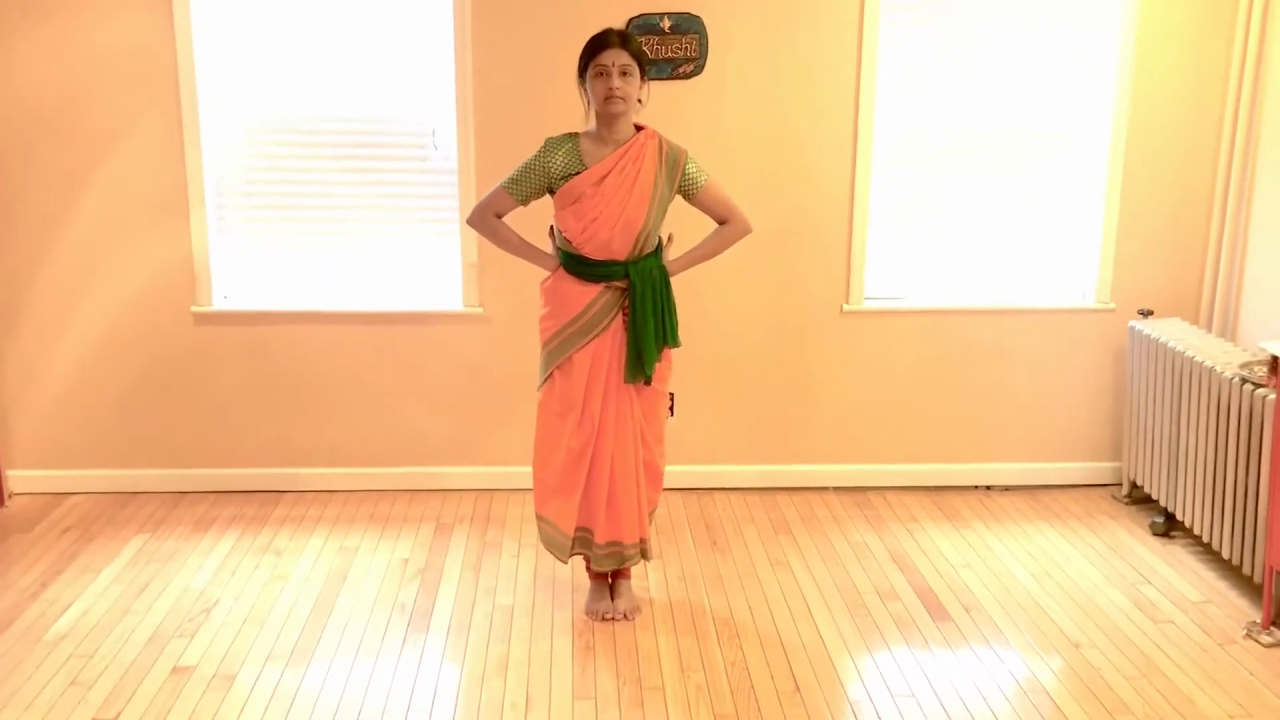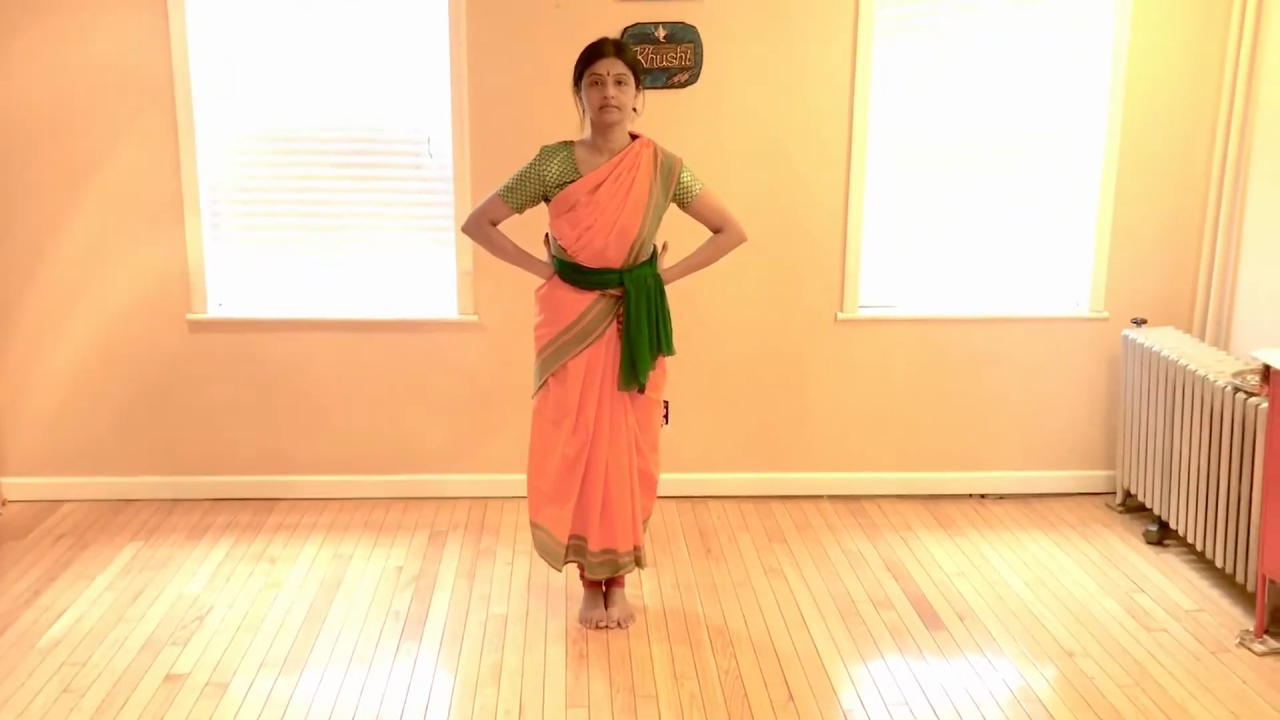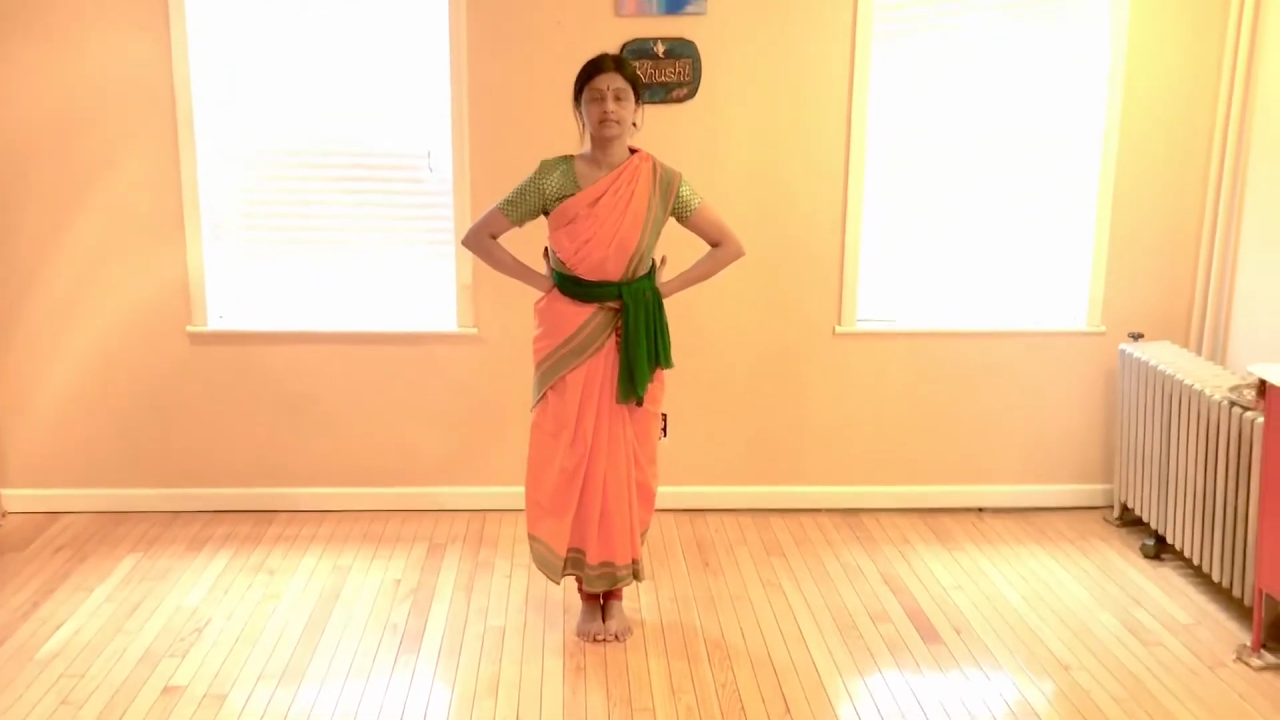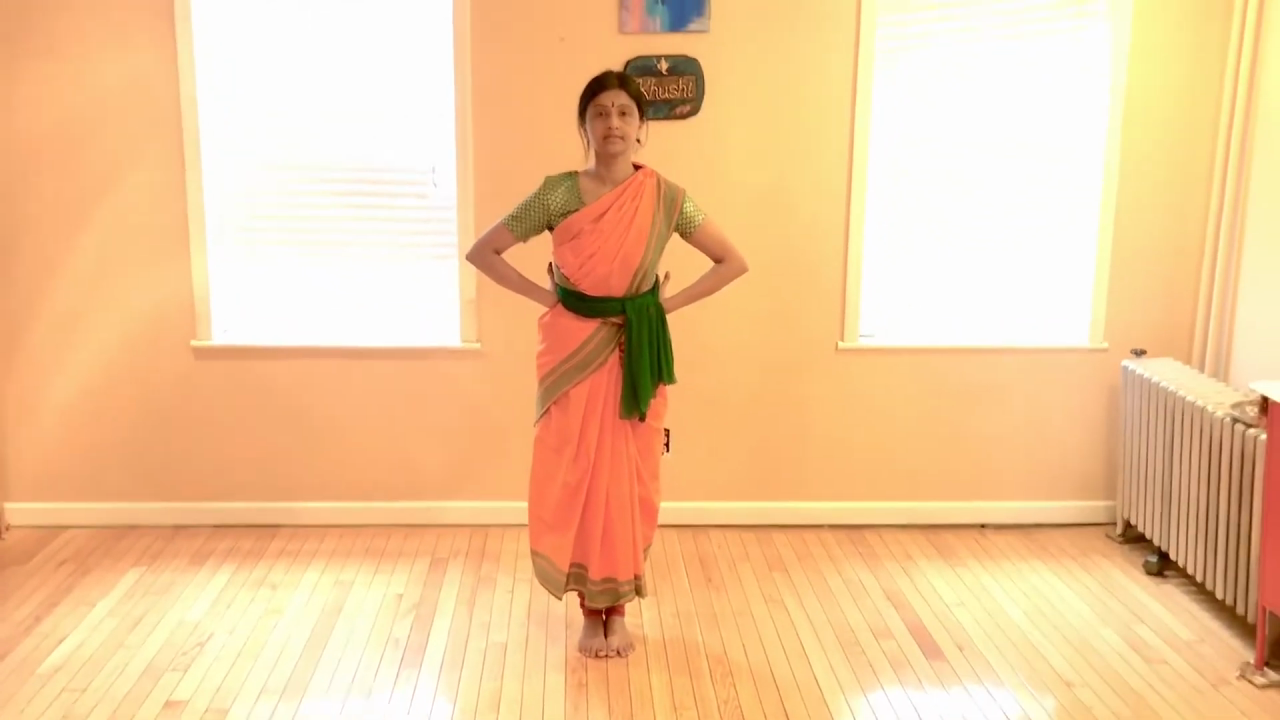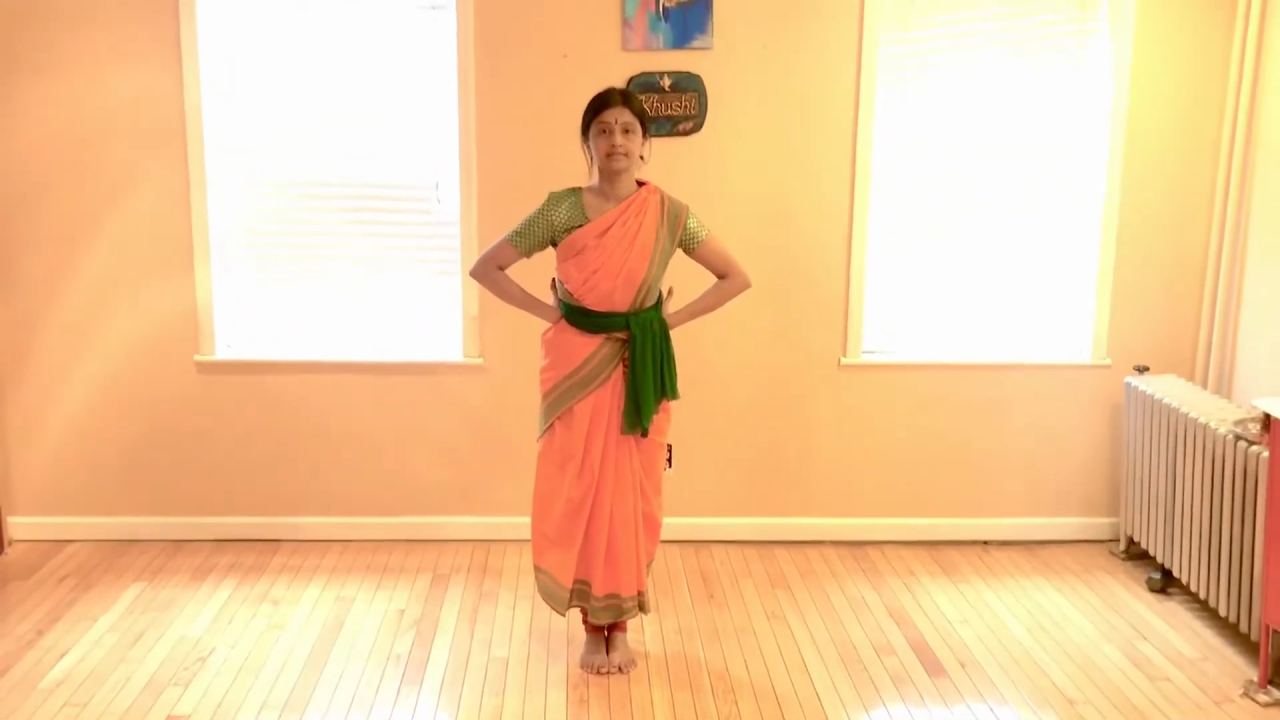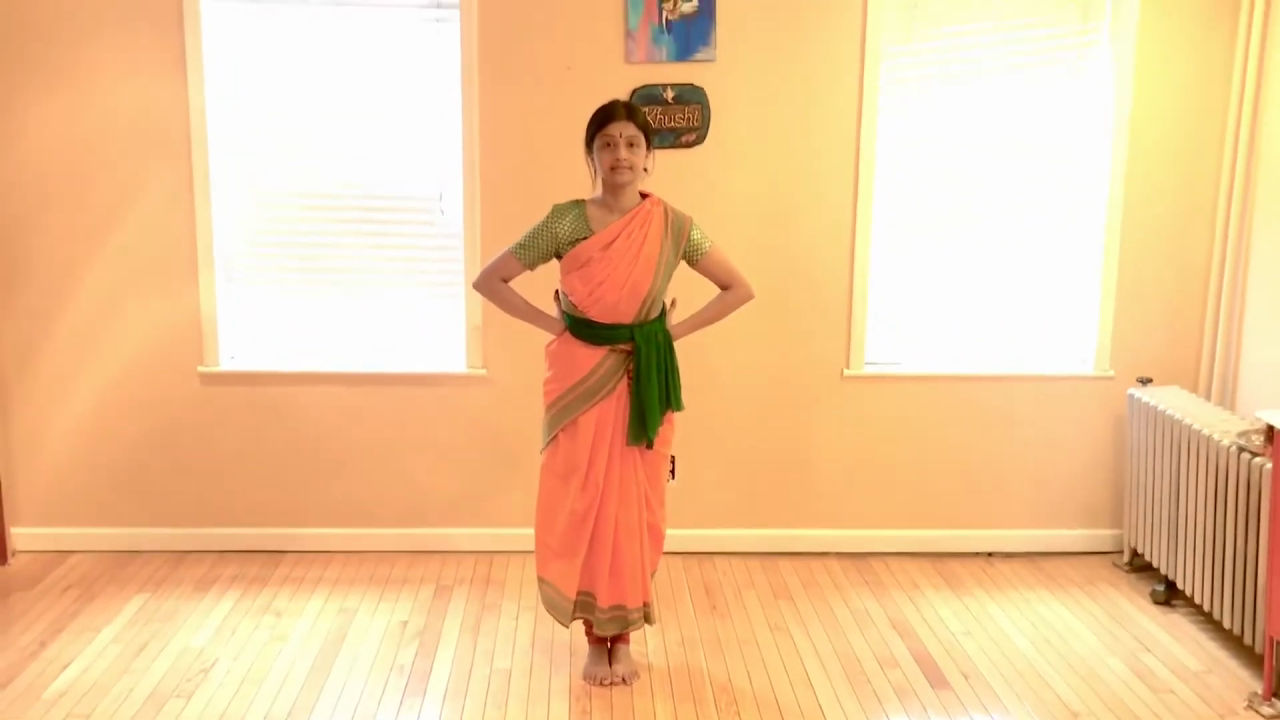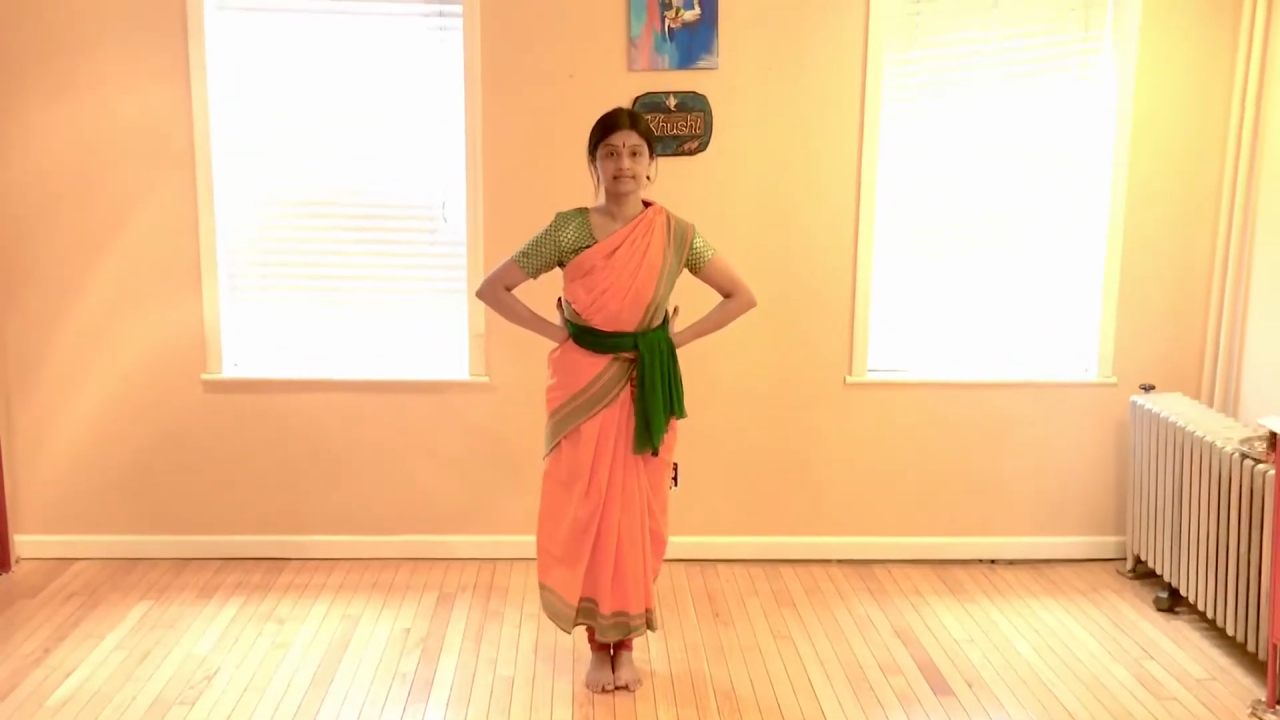
dt=0.2s
person 1, frame 1
left shoulder: (668, 159)
right shoulder: (558, 155)
left elbow: (736, 223)
right elbow: (482, 215)
left wrist: (674, 265)
right wrist: (546, 260)
left hip: (639, 316)
right hip: (576, 313)
left knee: (632, 441)
right knee: (580, 440)
left ankle: (625, 570)
right ankle: (596, 573)
person 1, frame 2
left shoulder: (663, 167)
right shoulder: (552, 163)
left elbow: (731, 231)
right elbow: (477, 223)
left wrist: (668, 274)
right wrist: (541, 267)
left hip: (634, 325)
right hip: (570, 321)
left knee: (626, 450)
right knee: (575, 449)
left ankle: (618, 579)
right ankle: (591, 581)
person 1, frame 3
left shoulder: (661, 182)
right shoulder: (553, 177)
left elbow: (729, 246)
right elbow: (477, 237)
left wrist: (666, 287)
right wrist: (540, 280)
left hip: (632, 338)
right hip: (570, 335)
left knee: (625, 463)
right knee: (573, 461)
left ankle: (616, 593)
right ankle: (588, 595)
person 1, frame 4
left shoulder: (665, 198)
right shoulder: (557, 193)
left elbow: (732, 262)
right elbow: (482, 251)
left wrist: (669, 302)
right wrist: (544, 295)
left hip: (636, 354)
right hip: (573, 350)
left knee: (628, 478)
right knee: (576, 477)
left ankle: (618, 608)
right ankle: (590, 610)
person 1, frame 5
left shoulder: (668, 214)
right shoulder: (561, 209)
left elbow: (735, 278)
right elbow: (485, 268)
left wrist: (673, 318)
right wrist: (547, 311)
left hip: (639, 369)
right hip: (576, 366)
left knee: (630, 493)
right knee: (578, 492)
left ankle: (620, 625)
right ankle: (591, 626)
person 1, frame 6
left shoulder: (673, 225)
right shoulder: (564, 221)
left elbow: (738, 288)
right elbow: (489, 279)
left wrist: (676, 329)
right wrist: (551, 322)
left hip: (643, 380)
right hip: (580, 378)
left knee: (634, 505)
right knee: (583, 504)
left ankle: (623, 636)
right ankle: (595, 638)
person 1, frame 7
left shoulder: (675, 233)
right shoulder: (568, 229)
left elbow: (741, 296)
right elbow: (491, 288)
left wrist: (679, 336)
right wrist: (554, 330)
left hip: (646, 387)
right hip: (583, 384)
left knee: (637, 512)
right knee: (585, 512)
left ankle: (626, 644)
right ankle: (598, 645)
